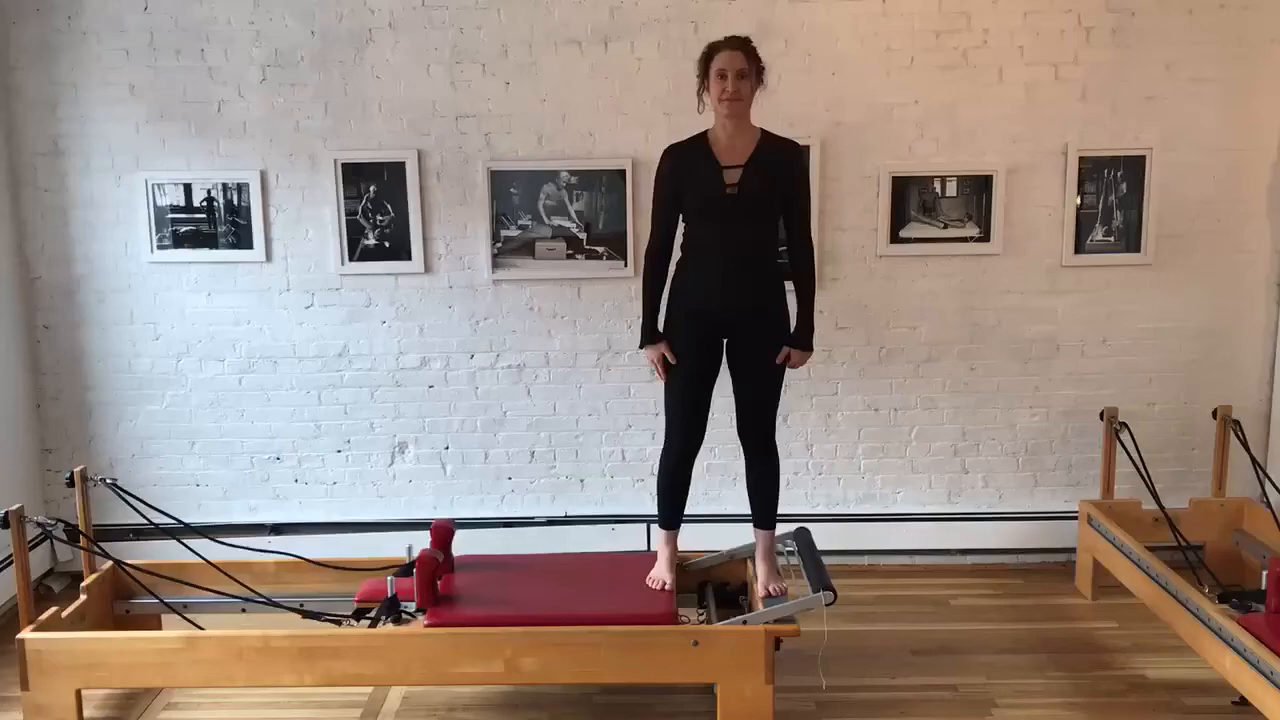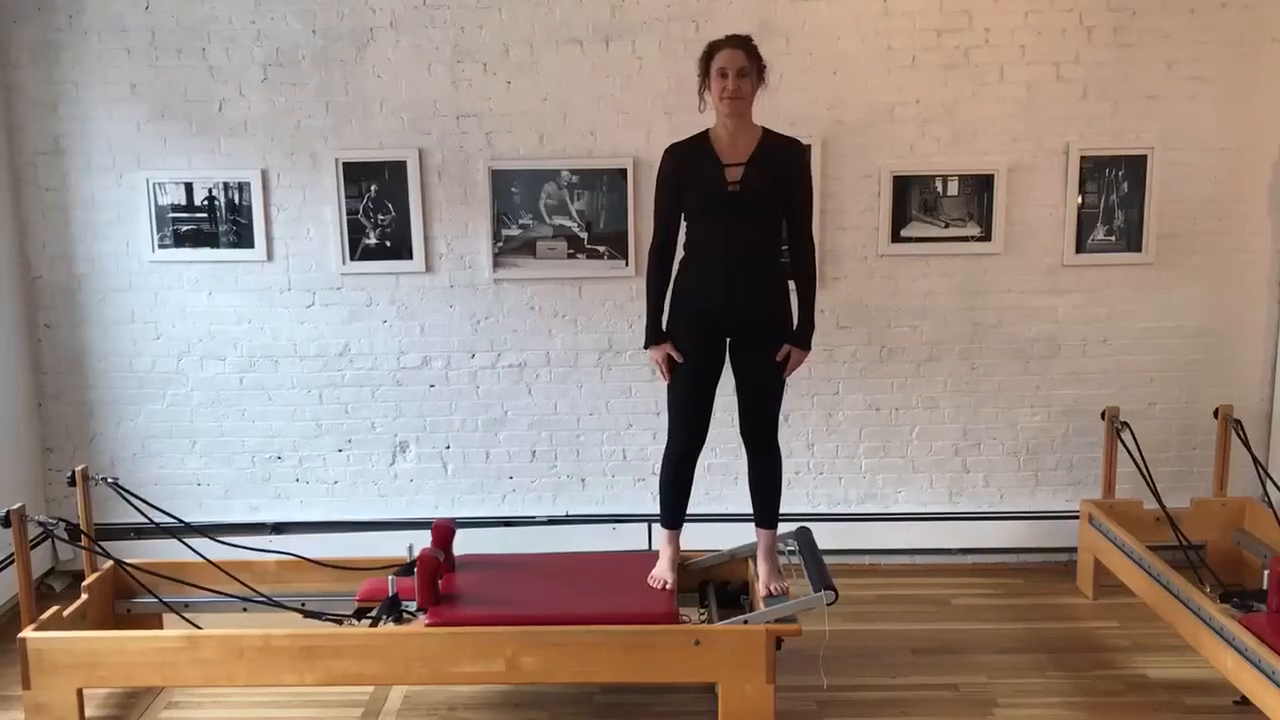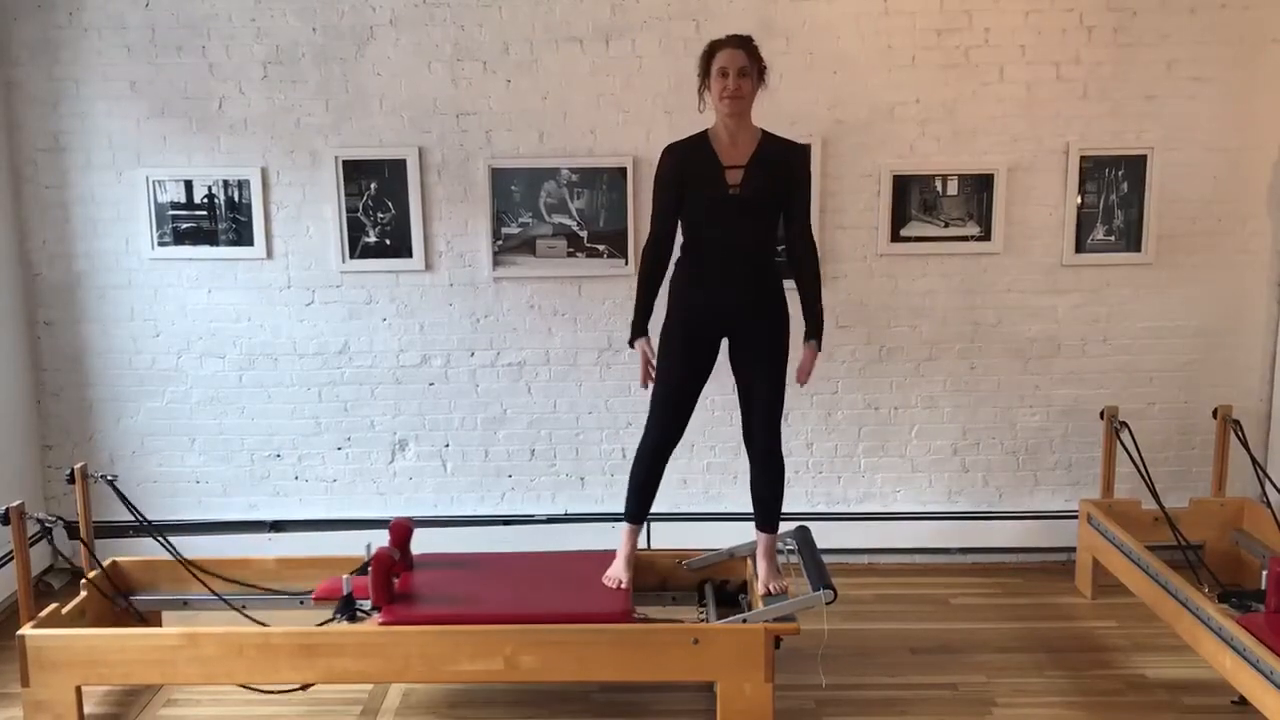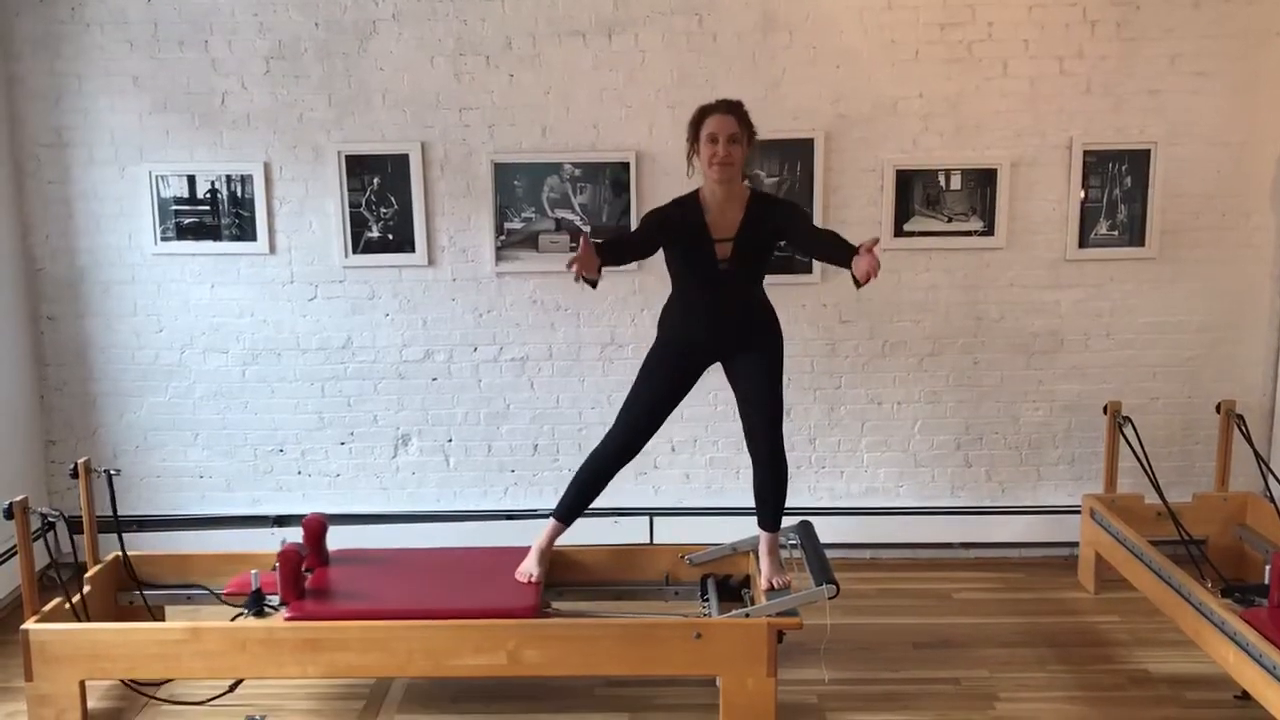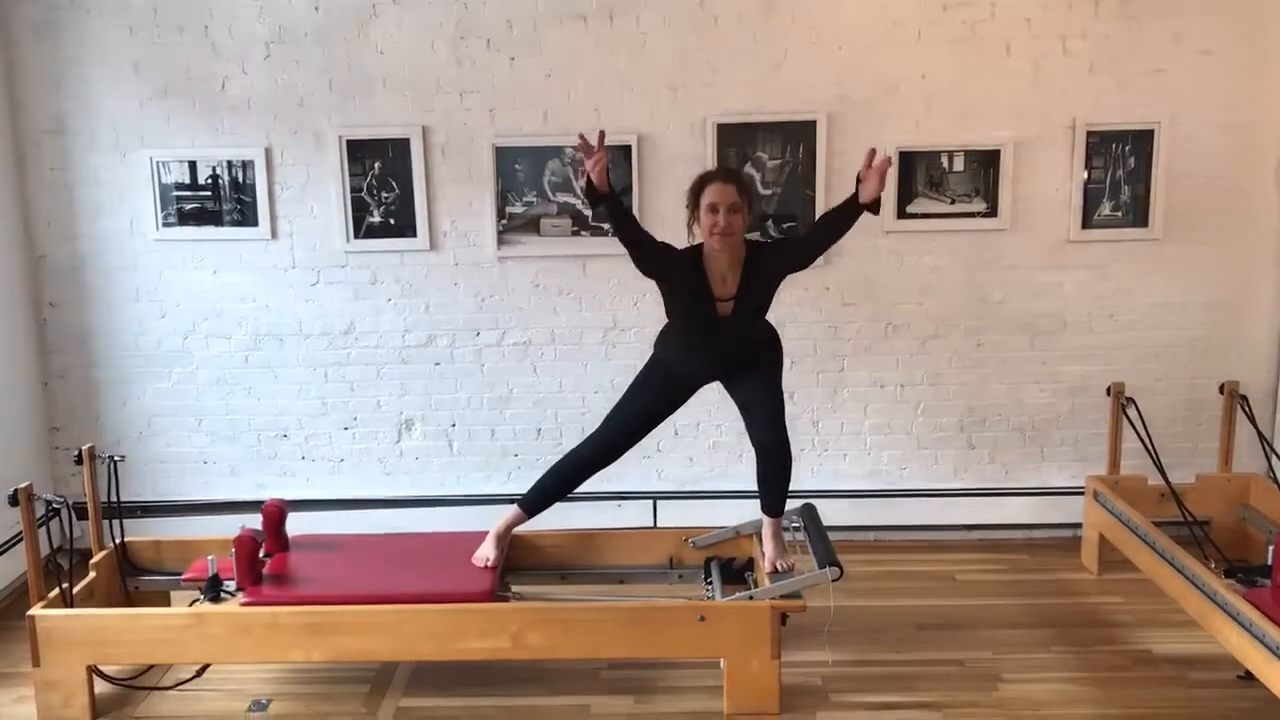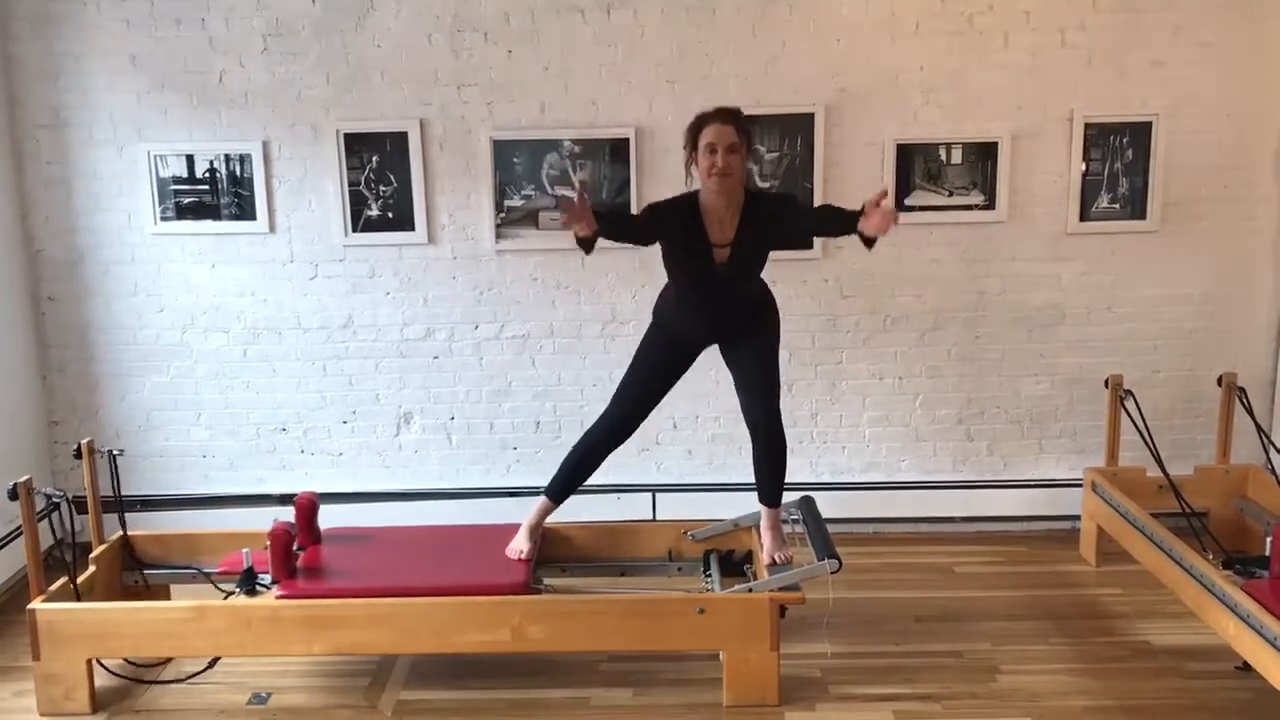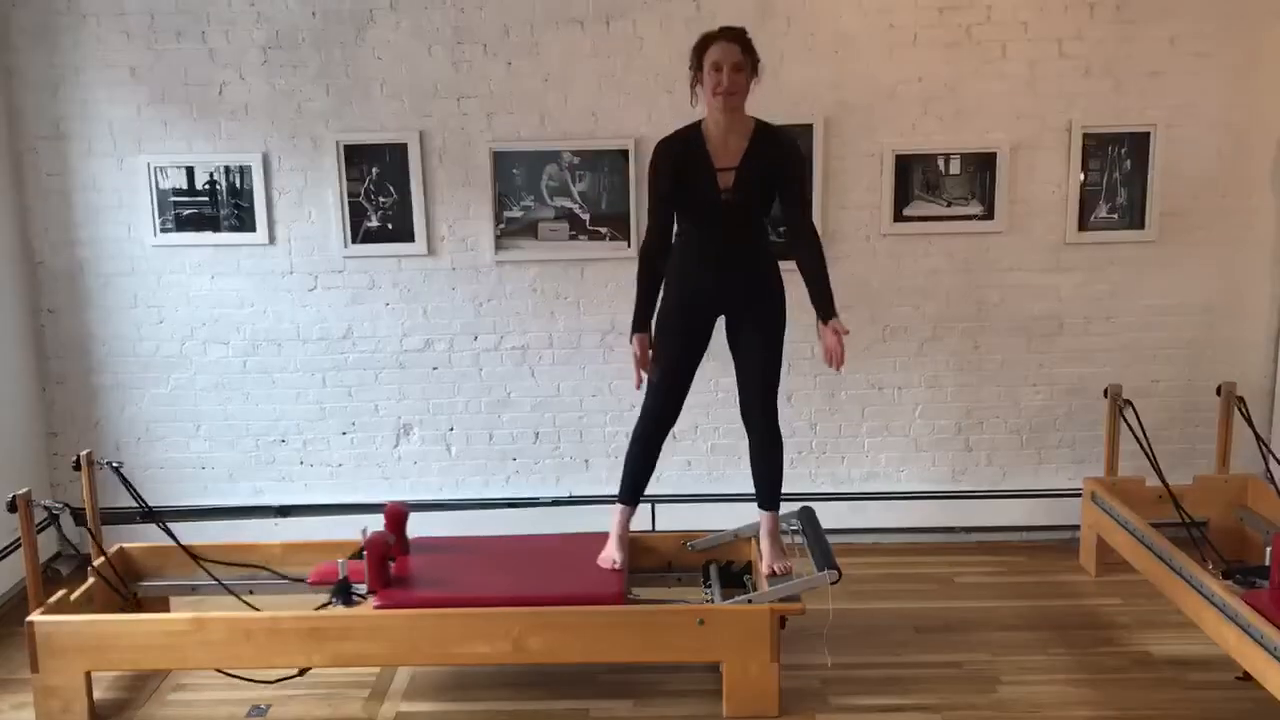
dt=0.7s
person 1, frame 1
left shoulder: (785, 157)
right shoulder: (679, 158)
left elbow: (801, 246)
right elbow: (659, 246)
left wrist: (804, 330)
right wrist: (649, 330)
left hip: (760, 311)
right hip: (693, 309)
left knee: (758, 435)
right knee: (682, 435)
left ankle: (765, 556)
right ankle: (667, 551)
person 1, frame 2
left shoulder: (787, 155)
right shoulder: (681, 157)
left elbow: (801, 245)
right elbow: (662, 245)
left wrist: (804, 328)
right wrist: (654, 330)
left hip: (763, 310)
right hip: (696, 308)
left knee: (761, 435)
right knee: (685, 435)
left ankle: (766, 555)
right ankle: (668, 549)
person 1, frame 3
left shoulder: (786, 157)
right shoulder: (680, 157)
left elbow: (800, 244)
right elbow: (659, 242)
left wrist: (814, 330)
right wrist: (640, 329)
left hip: (761, 311)
right hip: (693, 309)
left knee: (763, 437)
right knee: (661, 431)
left ankle: (766, 555)
right ankle: (627, 547)
person 1, frame 4
left shoulder: (772, 212)
right shoulder: (672, 217)
left elbow: (814, 238)
right elbow: (634, 244)
left wrist: (854, 258)
right wrist: (596, 257)
left hip: (752, 338)
right hip: (683, 339)
left knee: (767, 444)
right knee: (623, 439)
left ankle: (768, 550)
right ankle: (545, 541)
person 1, frame 5
left shoulder: (769, 261)
right shoulder: (674, 267)
left elbow: (818, 236)
right elbow: (631, 234)
left wrist: (862, 198)
right wrist: (601, 188)
left hip: (751, 360)
right hip: (679, 363)
left knee: (772, 441)
right knee: (603, 445)
left ankle: (772, 533)
right ankle: (504, 527)
person 1, frame 6
left shoulder: (769, 210)
right shoulder: (672, 215)
left elbow: (817, 218)
right elbow: (629, 228)
left wrist: (860, 222)
right wrist: (590, 229)
left hip: (750, 324)
right hip: (678, 326)
left knee: (765, 422)
right knee: (617, 420)
left ankle: (770, 526)
right ankle: (536, 517)
person 1, frame 7
left shoulder: (778, 148)
right shoulder: (673, 151)
left elbow: (801, 232)
right elbow: (656, 239)
left wrist: (825, 314)
right wrist: (642, 326)
left hip: (756, 293)
right hip: (688, 291)
left knee: (760, 413)
right knee: (658, 411)
left ankle: (769, 534)
right ankle: (620, 527)
